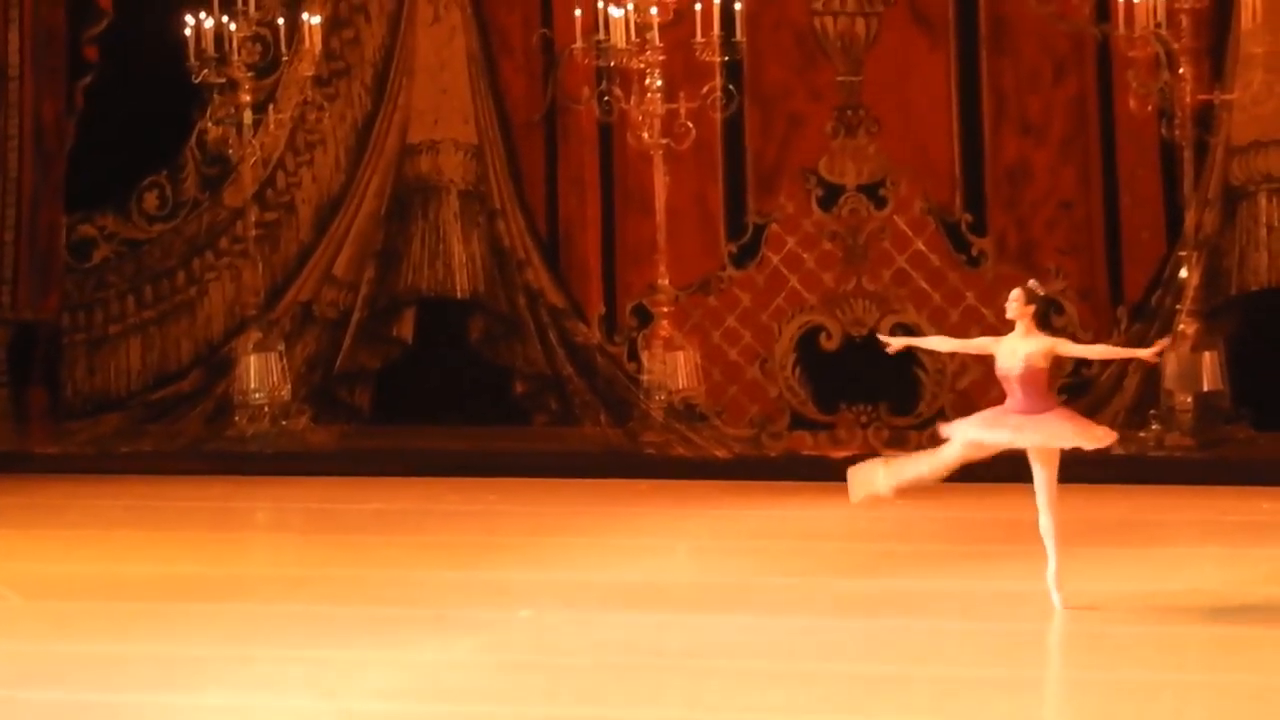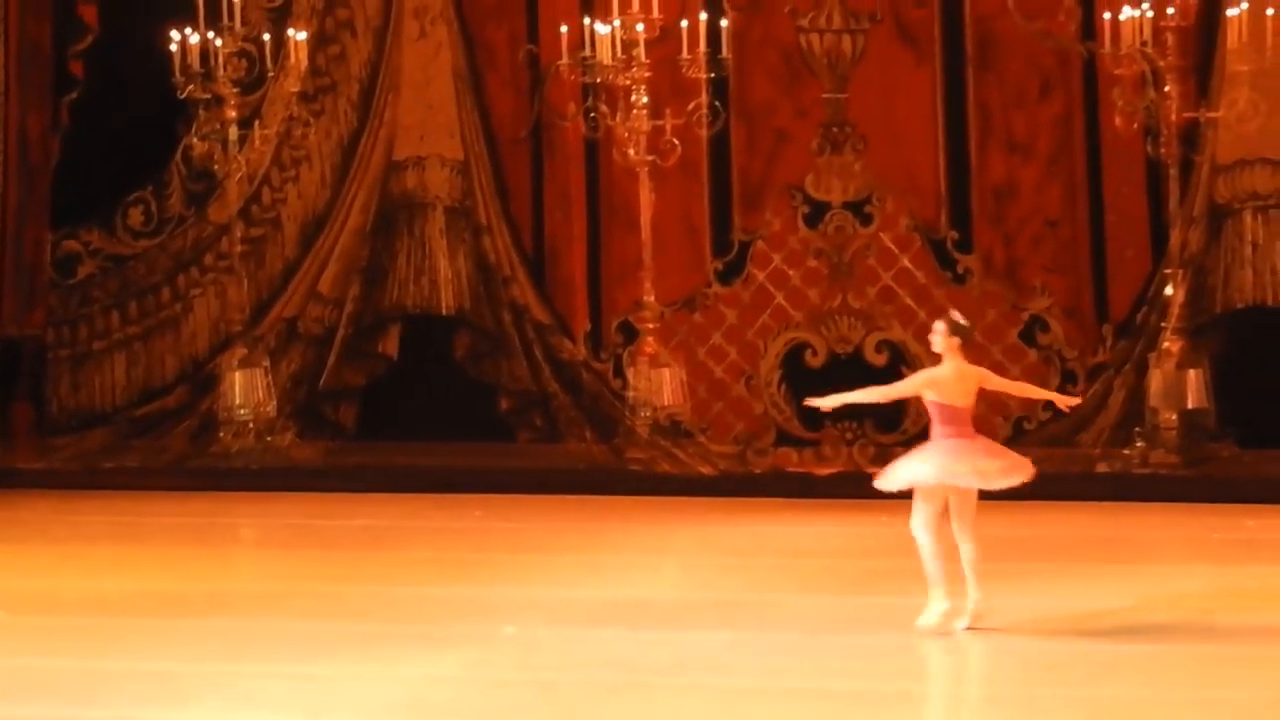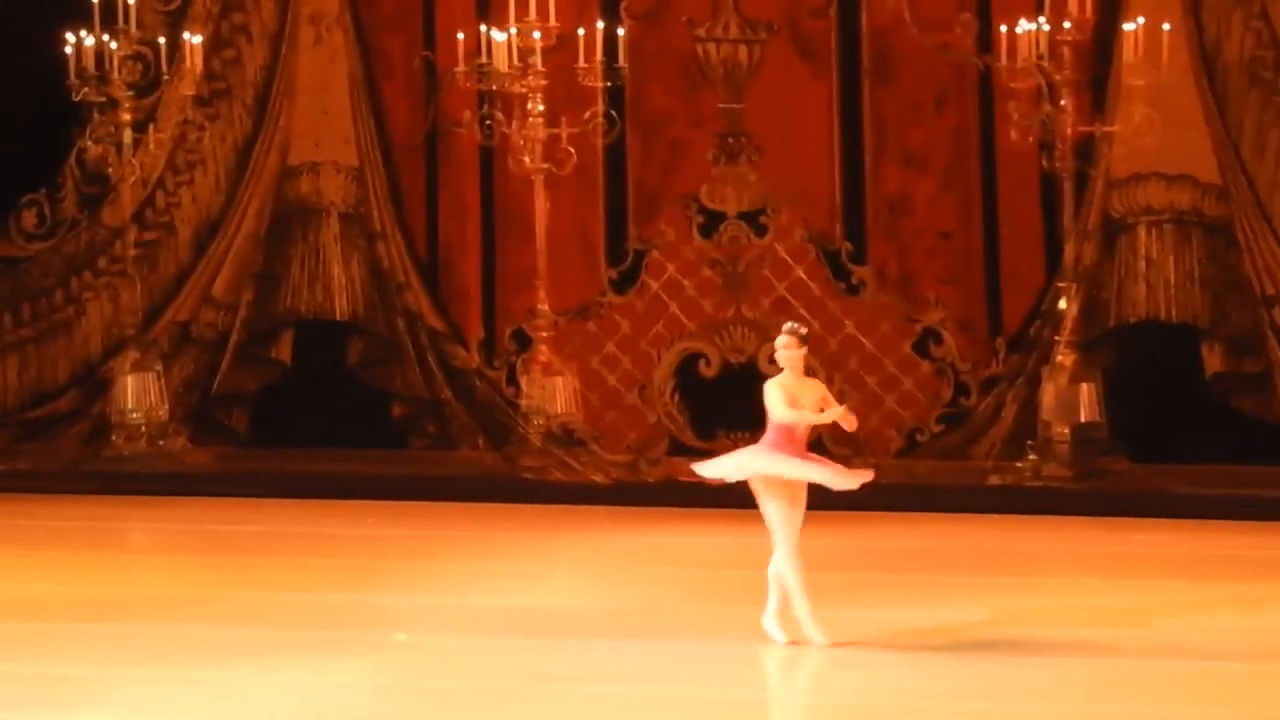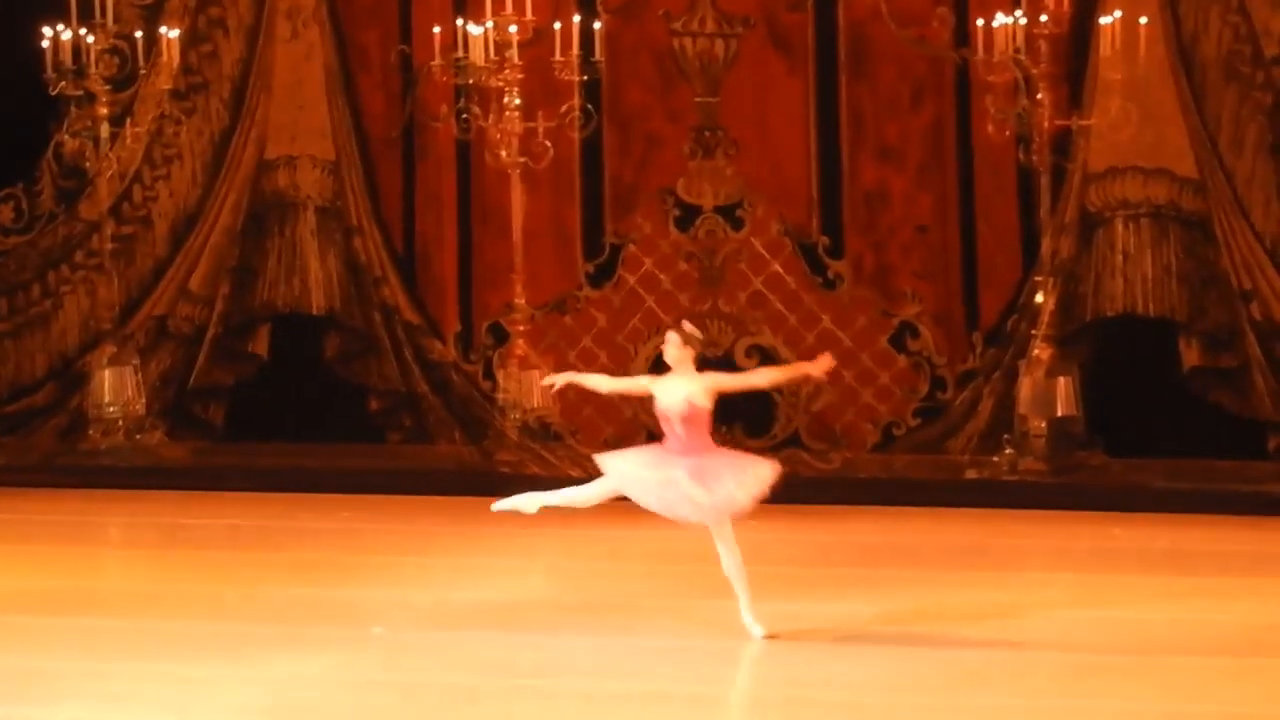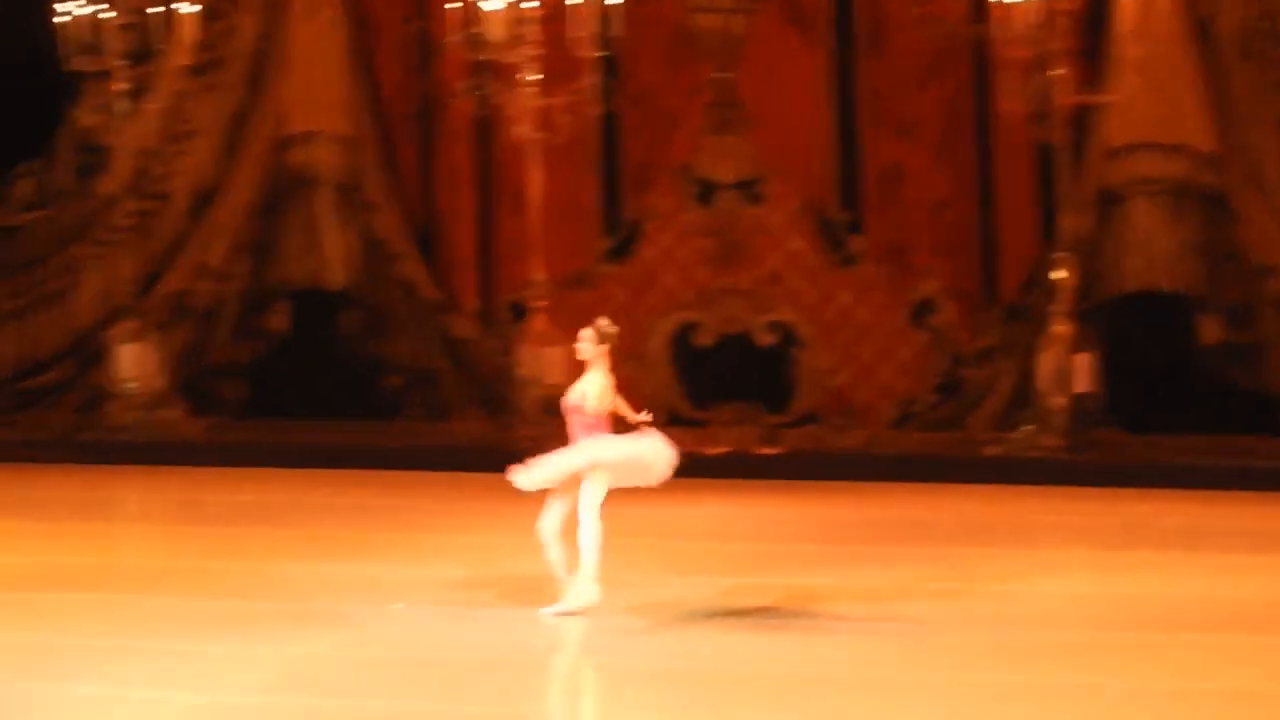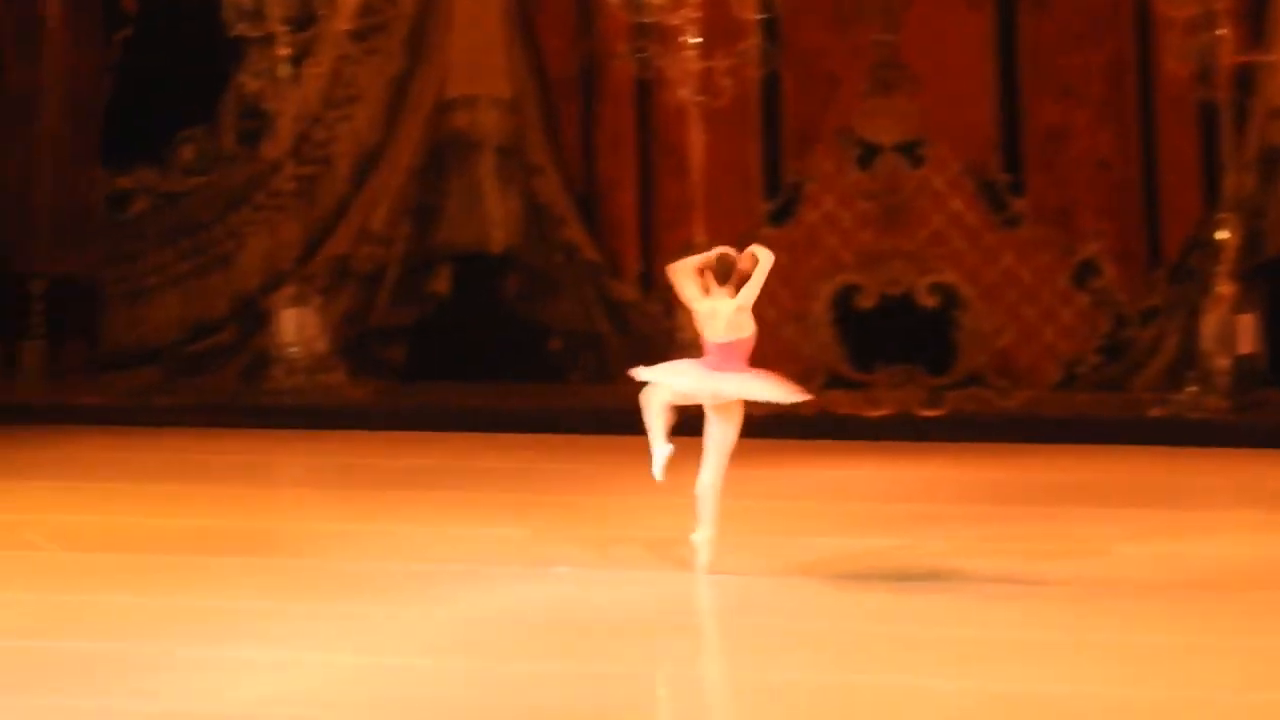
dt=0.4s
person 1, frame 1
left shoulder: (1045, 343)
right shoulder: (998, 343)
left elbow: (1093, 349)
right elbow: (949, 343)
left wrist: (1139, 353)
right wrist: (908, 341)
left hip: (1044, 423)
right hip: (1009, 421)
left knee: (1046, 503)
right knee: (953, 452)
left ankle: (1053, 575)
right ankle: (885, 477)
person 1, frame 2
left shoulder: (931, 377)
right shoulder: (977, 374)
left elbow: (886, 391)
right elbow: (1020, 387)
left wrist: (835, 399)
right wrist: (1057, 396)
left hip: (945, 454)
right hip: (969, 452)
left knee: (922, 525)
right knee: (963, 529)
left ankle: (940, 596)
right ankle: (973, 599)
person 1, frame 3
left shoulder: (817, 387)
right shoulder: (774, 386)
left elbow: (848, 420)
right elbow: (783, 416)
left wrist: (844, 416)
right wrist: (825, 416)
left hip: (795, 469)
right hip: (766, 464)
left knee: (787, 544)
right knee: (786, 545)
left ankle: (771, 616)
right ankle: (805, 618)
person 1, frame 4
left shoulder: (708, 382)
right shoulder: (656, 385)
left elbow: (755, 379)
right elbow: (610, 383)
left wrist: (801, 370)
right wrist: (572, 376)
left hip: (704, 467)
right hip: (669, 465)
left knee: (726, 544)
right knee: (600, 492)
left ankle: (747, 612)
right ankle: (531, 501)
person 1, frame 5
left shoulder: (597, 380)
right shoulder: (598, 378)
left elbow: (599, 406)
right elbow: (618, 403)
right wrist: (633, 415)
left hip: (599, 453)
right hip: (580, 458)
left knee: (587, 512)
right knee: (547, 526)
left ankle: (587, 586)
right ankle: (572, 596)
person 1, frame 6
left shoulder: (701, 306)
right shoulder: (741, 304)
left elbow: (676, 270)
right elbow: (767, 258)
left wrist: (710, 256)
right wrist: (753, 252)
left hip: (709, 379)
right hip: (727, 383)
right knee: (714, 463)
left ankle: (659, 449)
right ankle: (705, 534)
